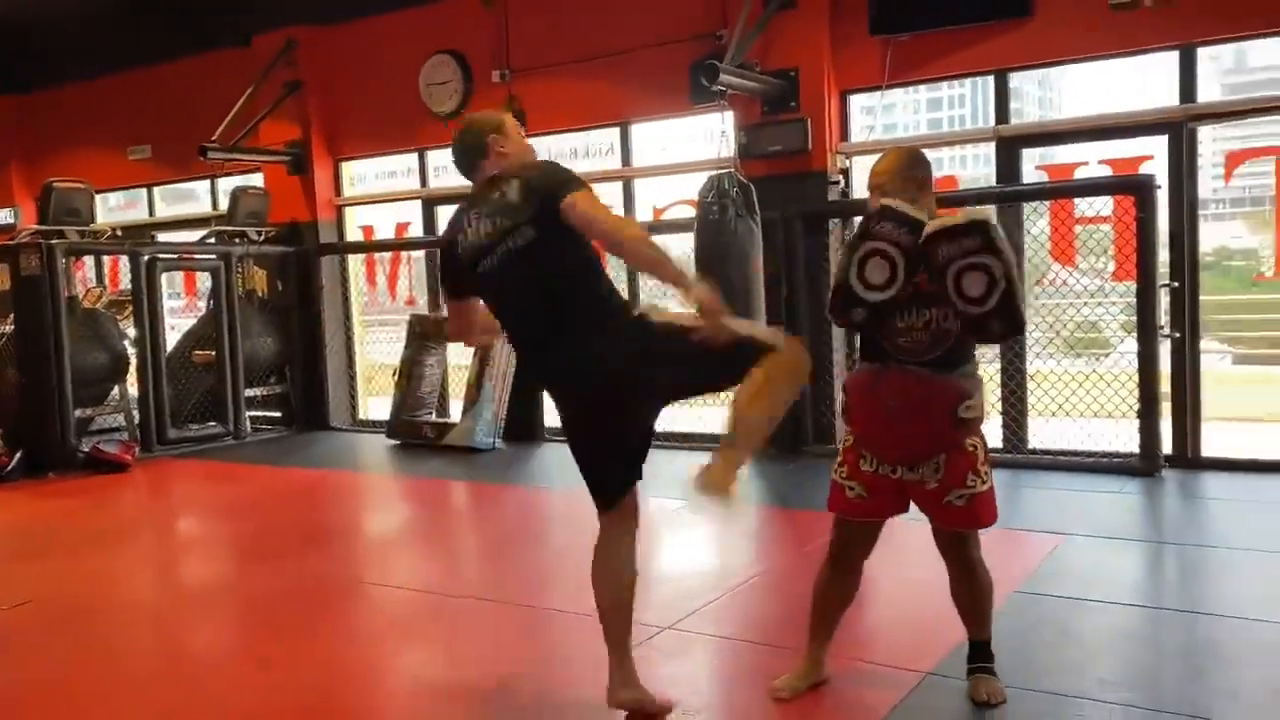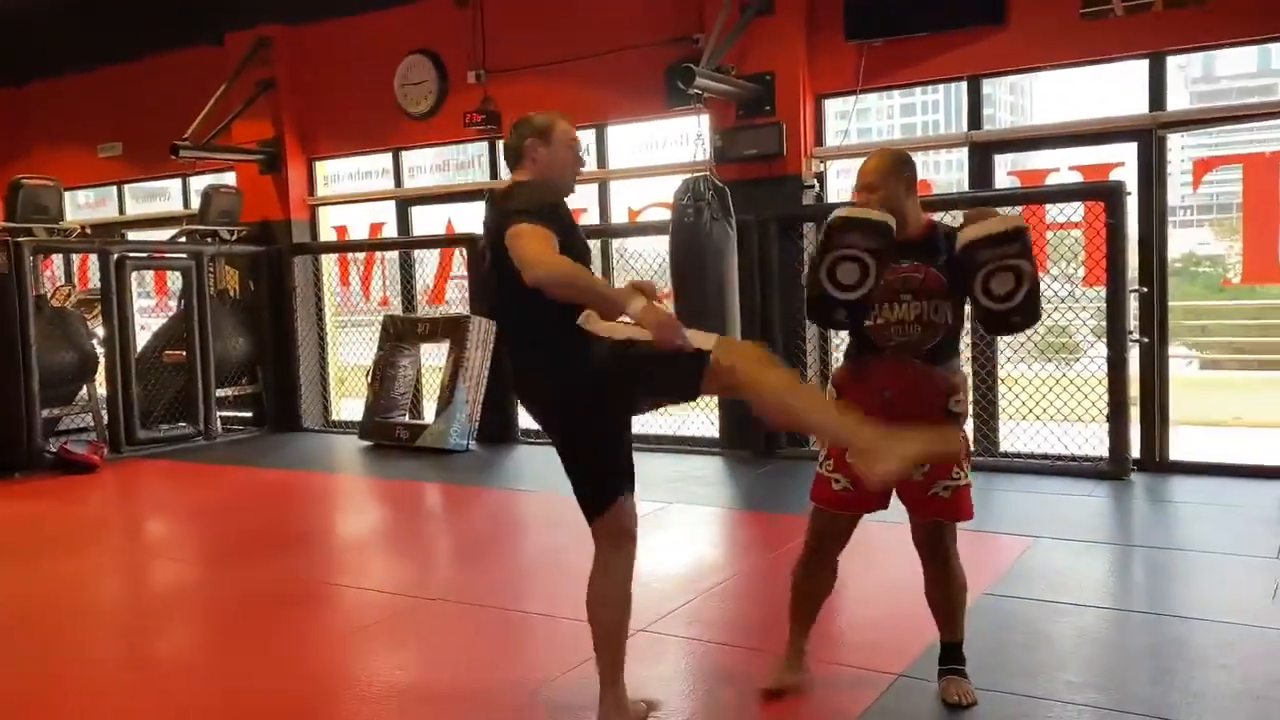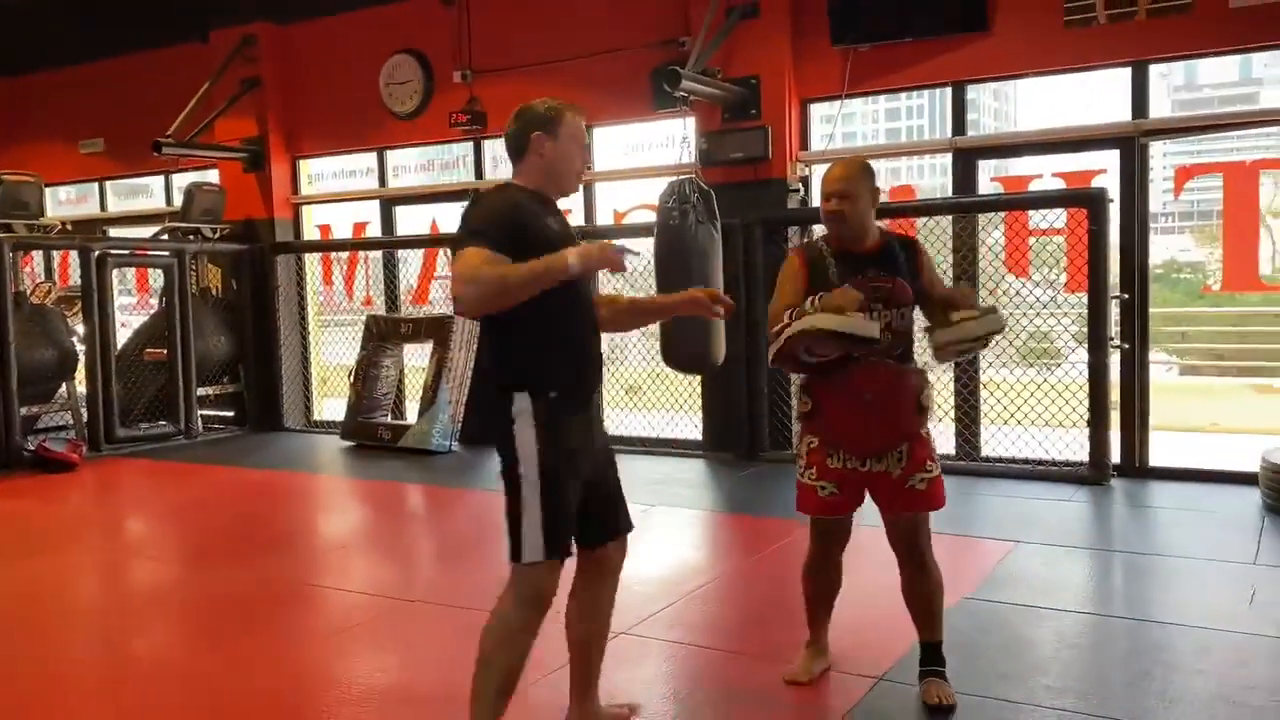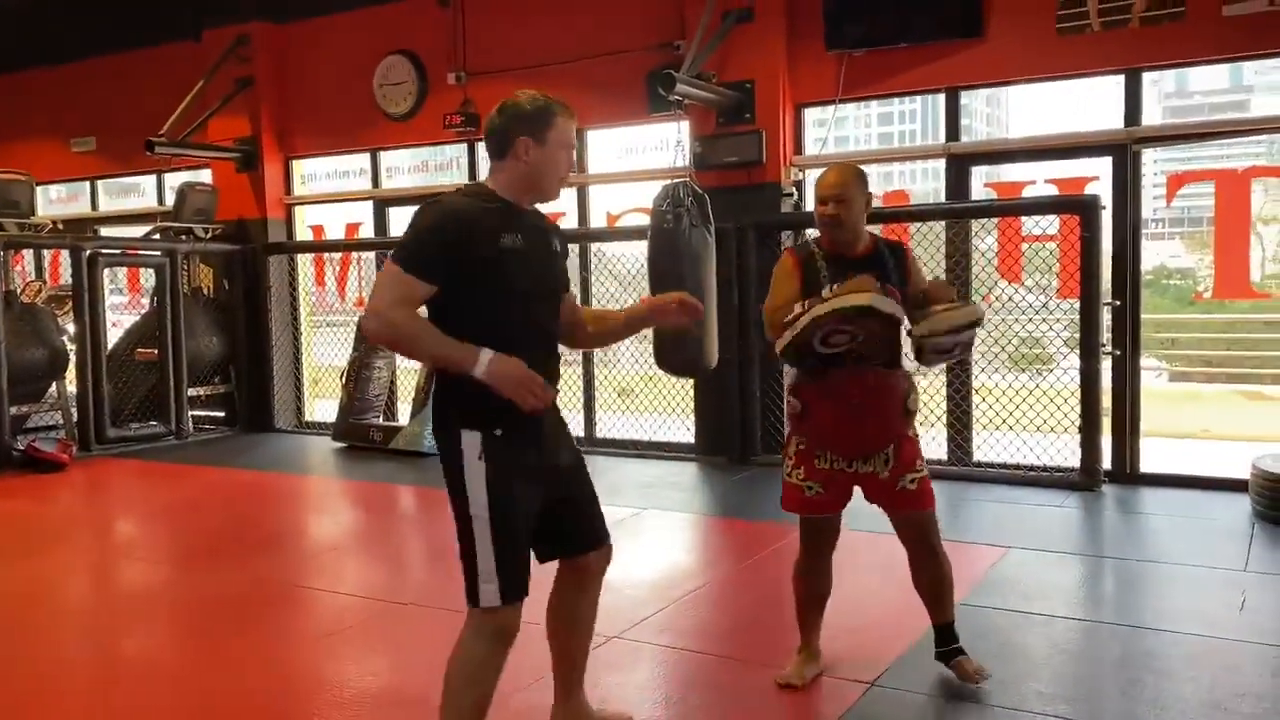
dt=0.3s
person 1, frame 1
left shoulder: (455, 235)
right shoulder: (543, 182)
left elbow: (463, 325)
right elbow: (608, 229)
right wrist: (689, 284)
left hip: (572, 385)
right hip: (624, 350)
left knee: (619, 520)
right knee: (787, 355)
right ankle: (729, 461)
person 1, frame 2
left shoulder: (506, 210)
right shoulder: (529, 199)
right elbow: (541, 266)
left wrist: (621, 306)
right wrist: (627, 302)
left hip: (551, 392)
right hip: (579, 373)
left knee: (615, 532)
right knee: (739, 357)
right ankle: (873, 444)
person 1, frame 3
left shoulder: (546, 217)
right shoulder: (501, 209)
left elbow: (590, 313)
right elbow: (470, 293)
left wrist: (675, 303)
right wrist: (569, 261)
left hip: (568, 401)
right hip: (533, 403)
left knee: (605, 553)
right knee: (535, 578)
person 1, frame 4
left shoulder: (544, 232)
right shoulder: (451, 219)
left elbow: (571, 328)
right elbow: (381, 315)
left wrist: (644, 313)
right wrist: (485, 362)
left hip: (536, 425)
right hip: (485, 435)
left knee: (587, 557)
right knee: (498, 613)
person 2, frame 1
right shoulder: (870, 241)
left elbow: (1002, 322)
right elbow: (845, 309)
left wrist: (980, 242)
right wrist: (883, 233)
left hip: (947, 420)
right hip: (873, 418)
left knee: (961, 548)
right knee: (846, 546)
left ankle: (981, 660)
right ankle: (813, 661)
person 2, frame 2
left shoulder: (955, 242)
left hip: (933, 415)
right hip: (858, 413)
left knee: (938, 545)
right knee: (822, 538)
left ankle: (952, 662)
right ankle: (793, 656)
person 2, frame 3
left shoulder: (907, 253)
right shoulder: (806, 260)
left elbow: (941, 309)
right elbow: (776, 333)
left wrist: (960, 305)
right wrist: (824, 303)
left hip: (899, 418)
right hip: (830, 421)
left knee: (914, 544)
right knee: (825, 542)
left ankle: (933, 665)
right ankle: (816, 646)
person 2, frame 4
left shoulder: (896, 257)
right shoulder: (798, 261)
left elbow: (933, 314)
right elbow: (776, 327)
left wrist: (939, 301)
left hip: (887, 418)
right hip: (819, 421)
left knee: (923, 535)
right knee: (815, 540)
left ankle: (948, 645)
right ankle: (808, 649)
